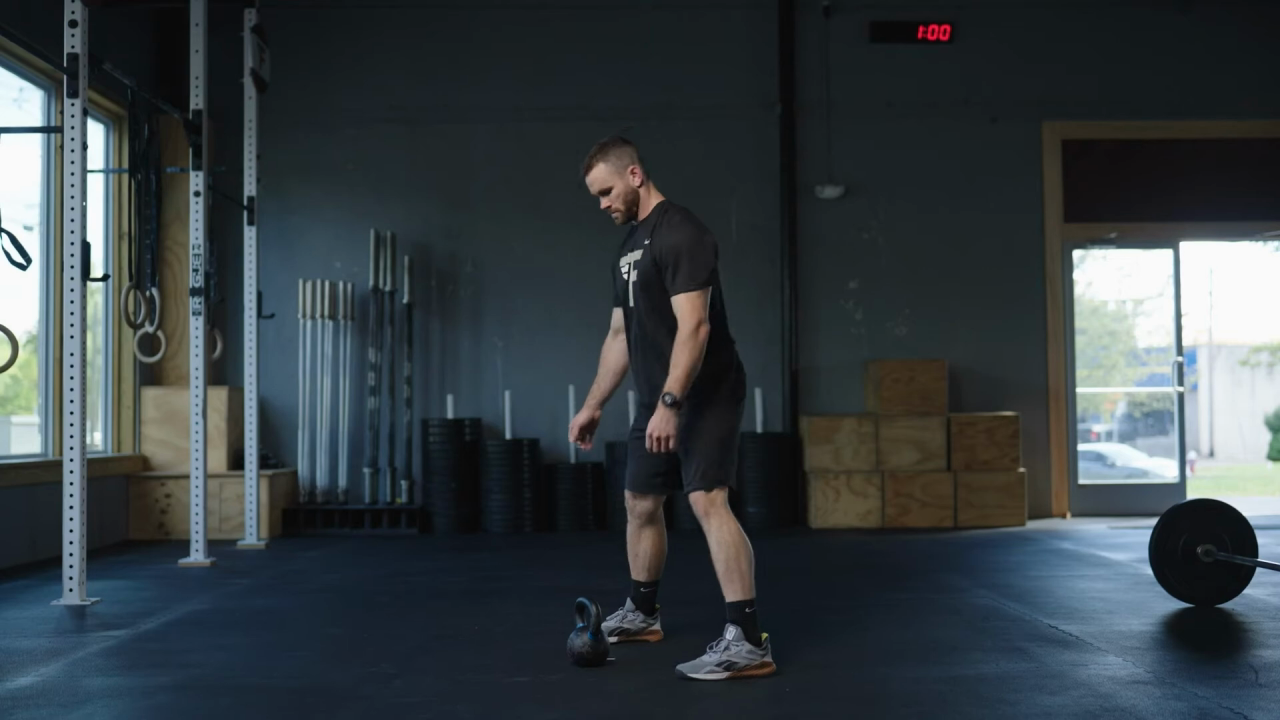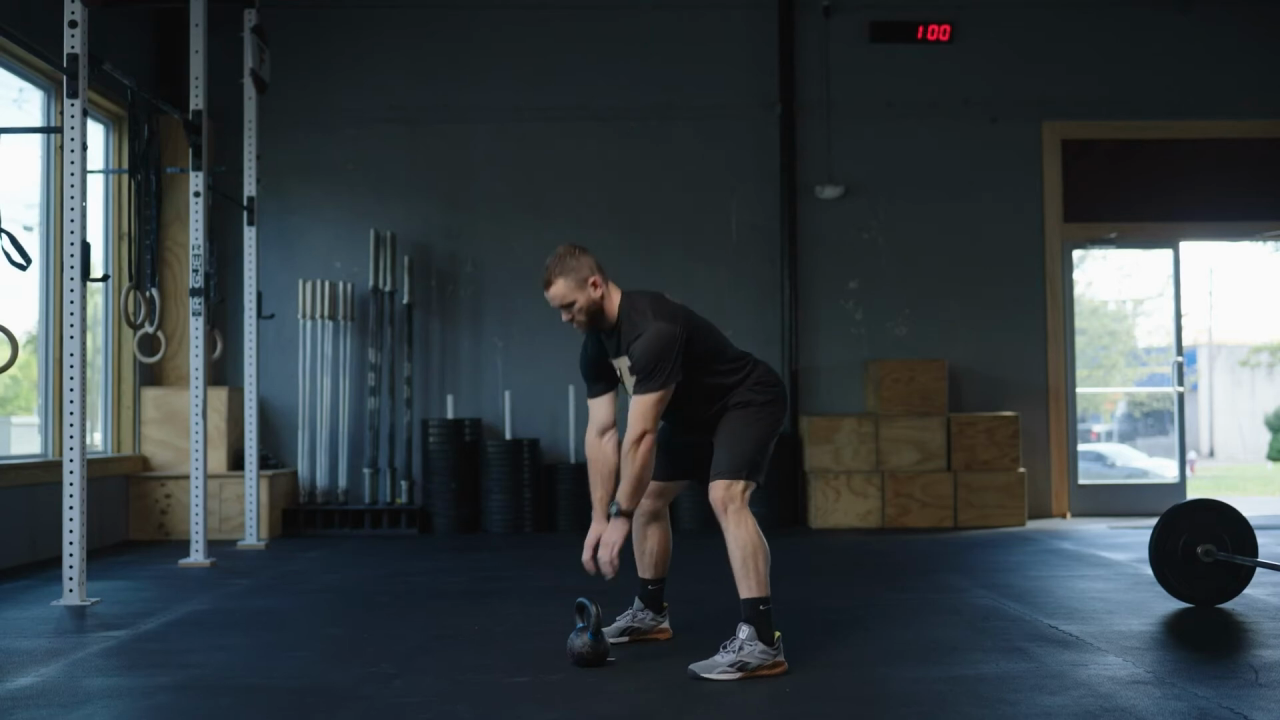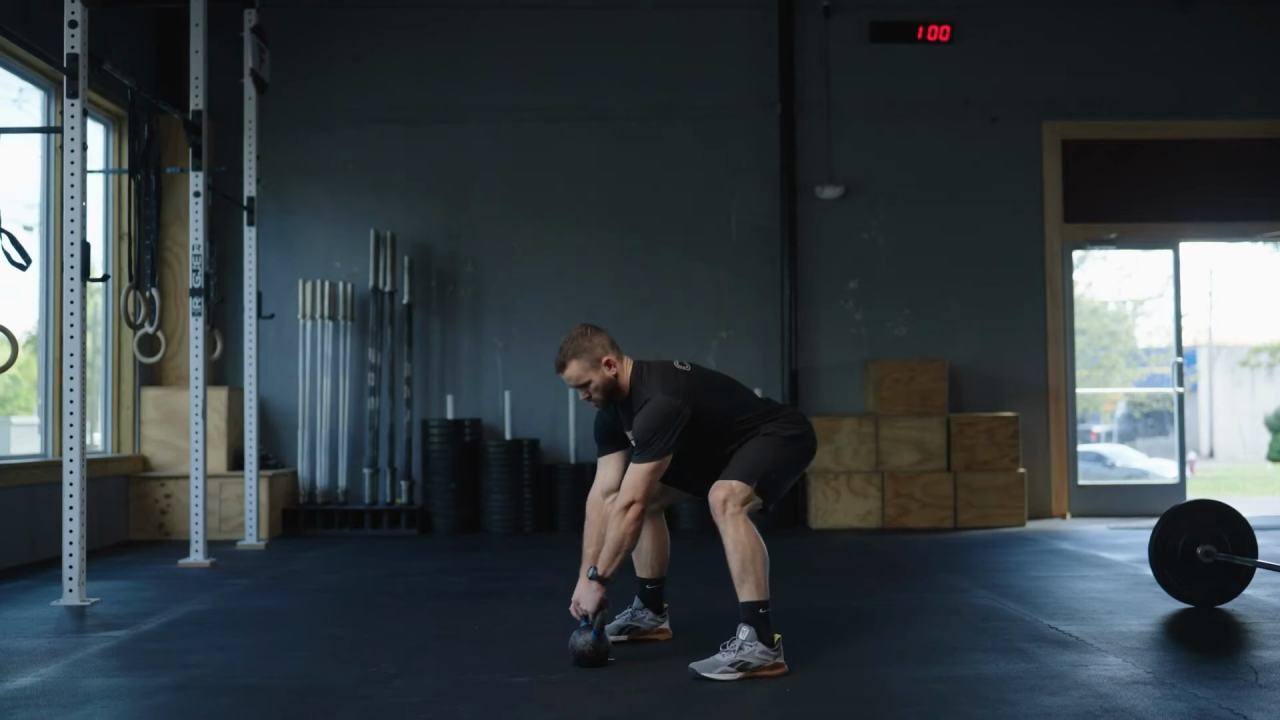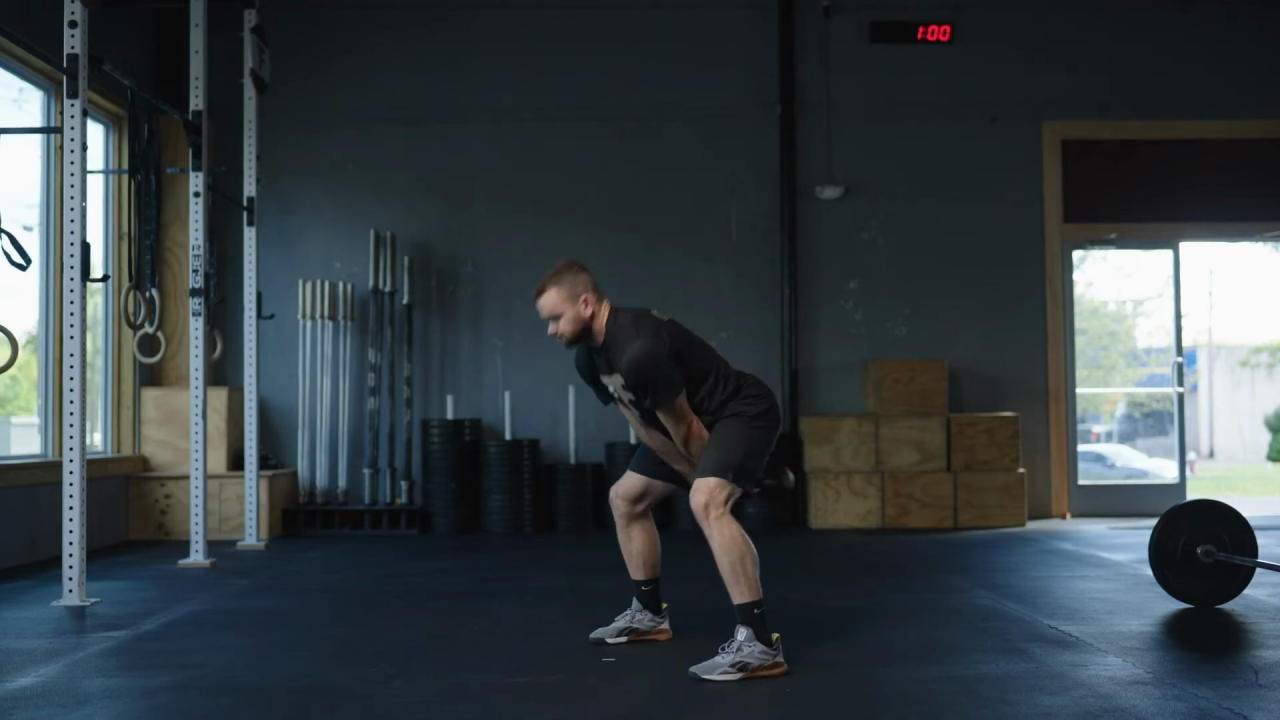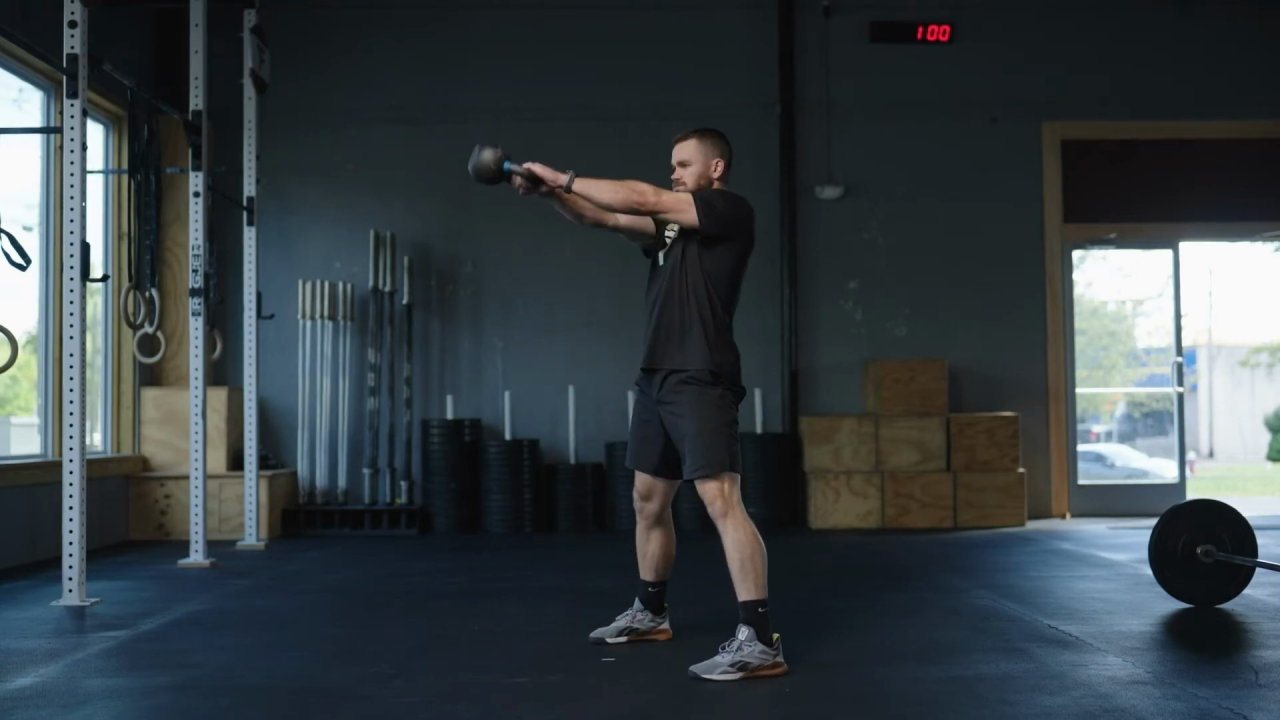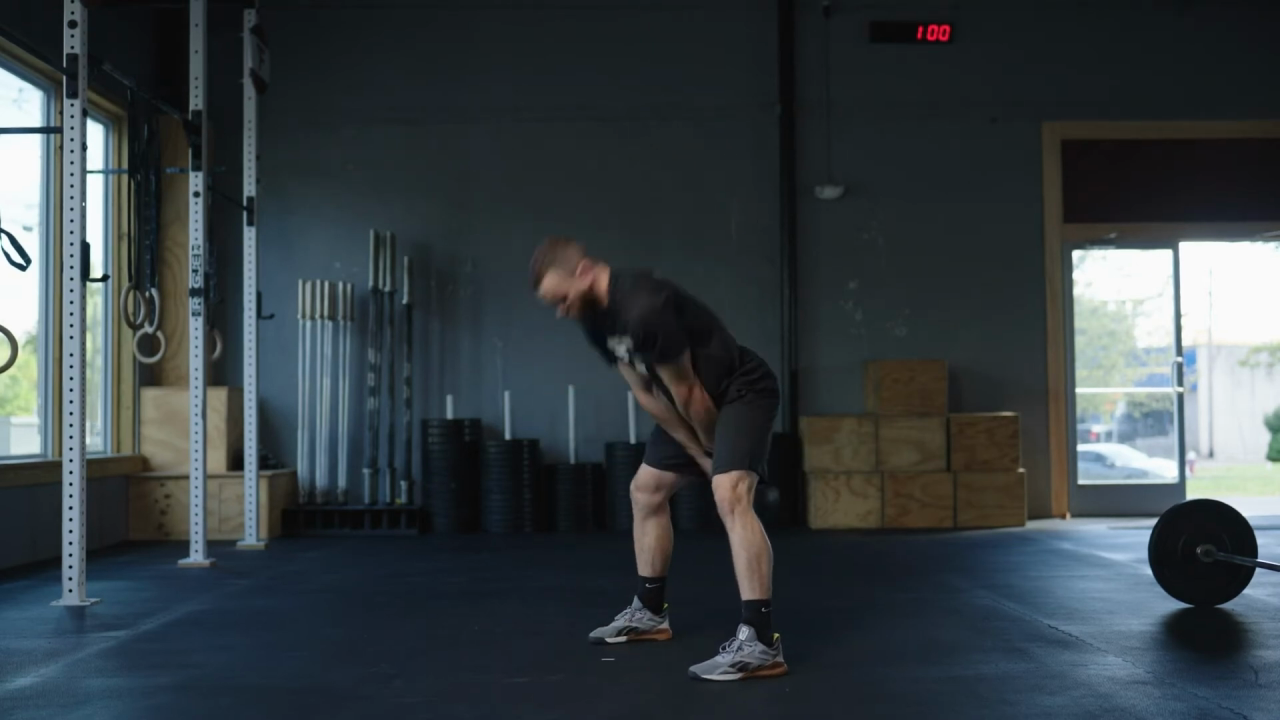
dt=0.7s
person 1, frame 1
left shoulder: (680, 234)
right shoulder: (629, 248)
left elbow: (693, 327)
right elbow: (619, 336)
left wrist: (670, 405)
right wrist: (592, 405)
left hip: (704, 396)
right hip: (658, 397)
left knee: (707, 503)
right knee: (639, 503)
left ankle: (748, 641)
right ankle: (642, 612)
person 1, frame 2
left shoulder: (653, 329)
right shoulder: (596, 345)
left elbow: (641, 434)
right elbow: (601, 433)
left wrist: (619, 517)
right wrist: (599, 519)
left hip: (748, 400)
right hip: (693, 413)
left knee: (725, 498)
right knee: (648, 498)
left ankle: (760, 640)
right ankle: (651, 611)
person 1, frame 3
left shoulder: (660, 402)
right shoulder: (611, 413)
left elbow: (632, 503)
right elbow: (604, 494)
left wrist: (598, 579)
right wrist: (586, 575)
left hip: (780, 434)
left knee: (724, 500)
right knee: (646, 497)
left ankle: (760, 643)
right ankle: (650, 612)
person 1, frame 4
left shoulder: (640, 350)
right shoulder: (589, 357)
left elbow: (687, 431)
right elbow: (647, 429)
left wrist: (708, 479)
right wrist: (701, 475)
left hip: (743, 411)
right hip: (700, 422)
left knee: (706, 502)
right knee: (625, 498)
left ankle: (758, 642)
right ankle: (649, 613)
person 1, frame 5
left shoulder: (731, 210)
right shoulder: (673, 221)
left elbow: (643, 197)
right elbow: (608, 218)
left wrist: (562, 176)
right wrist: (549, 190)
left hip: (702, 380)
right hip: (656, 379)
left knee: (721, 502)
right knee: (648, 502)
left ankle: (759, 641)
right ankle: (650, 613)
person 1, frame 6
left shoulder: (643, 310)
right shoulder: (596, 318)
left elbow: (689, 394)
right elbow: (645, 392)
left wrist: (713, 451)
right wrist: (700, 454)
left hip: (741, 391)
right hip: (695, 413)
left knee: (729, 493)
right knee: (644, 490)
left ankle: (760, 642)
right ankle: (650, 610)
